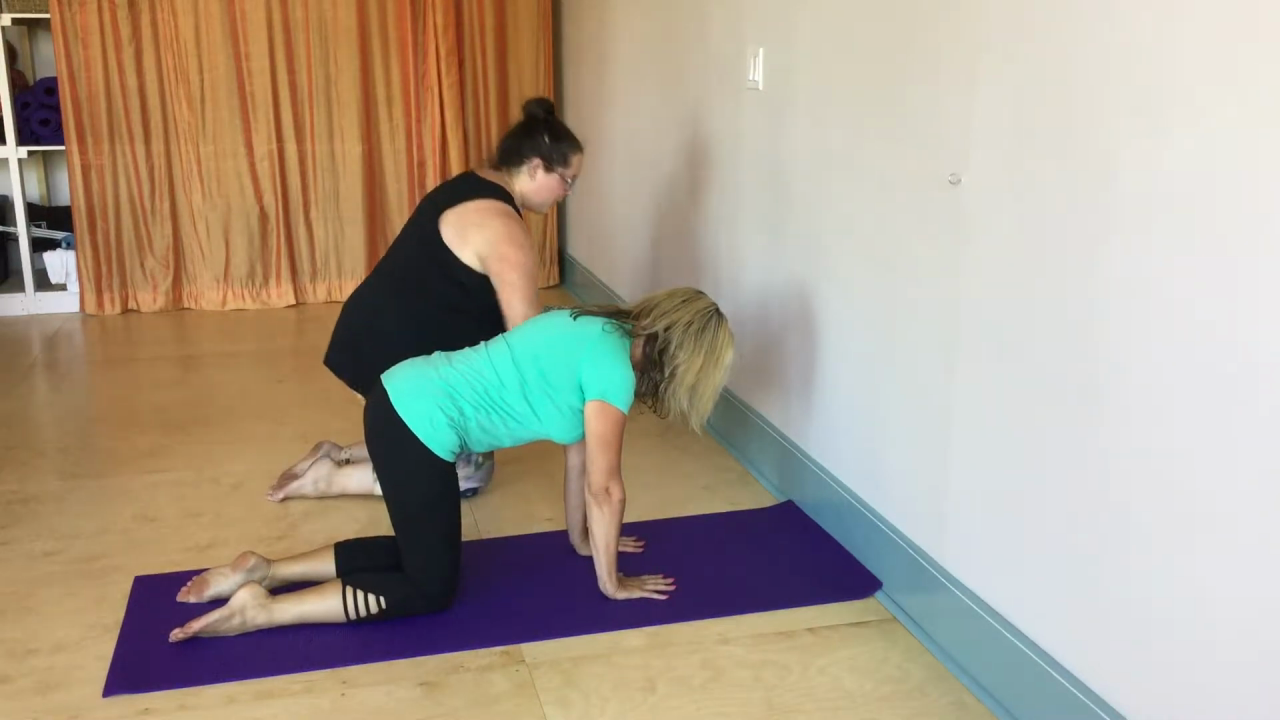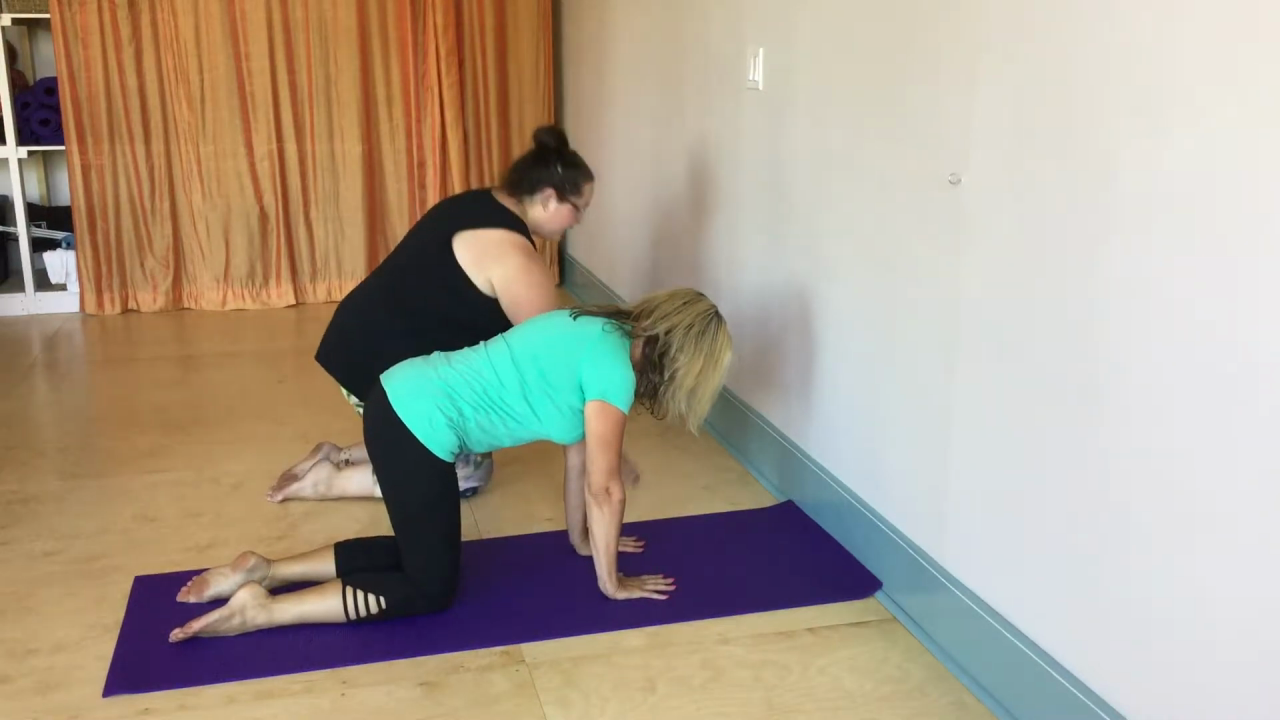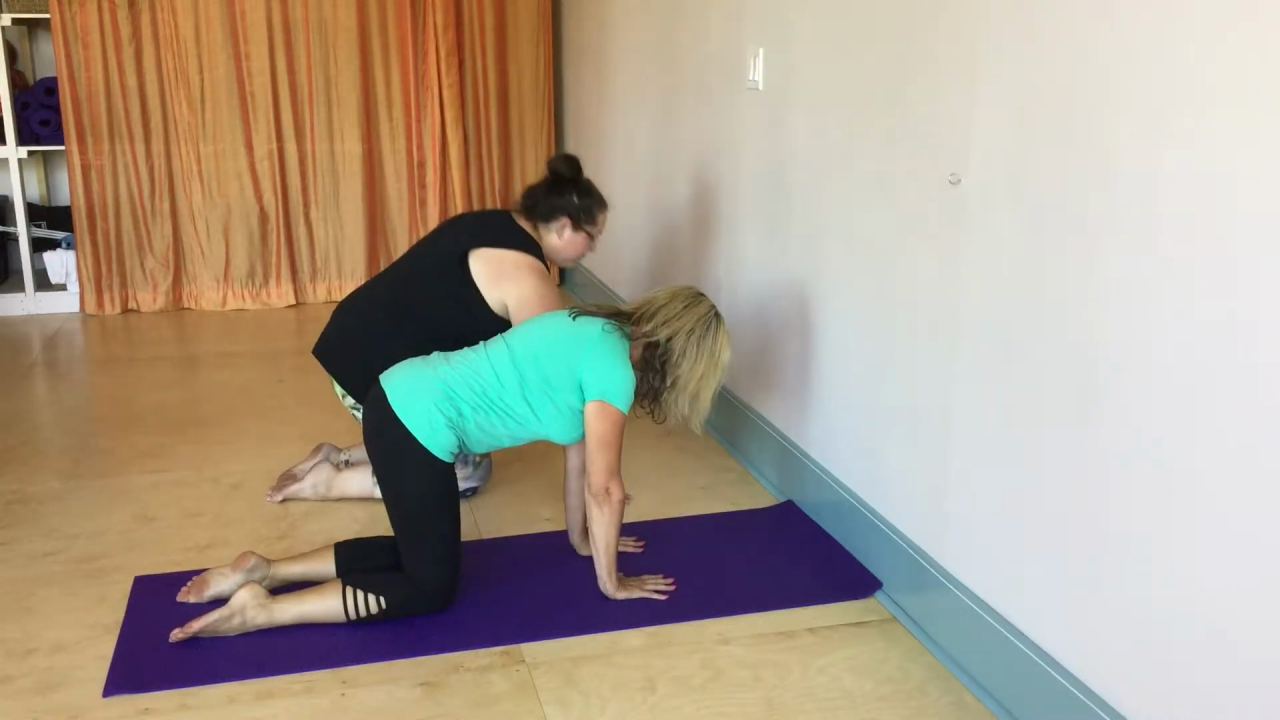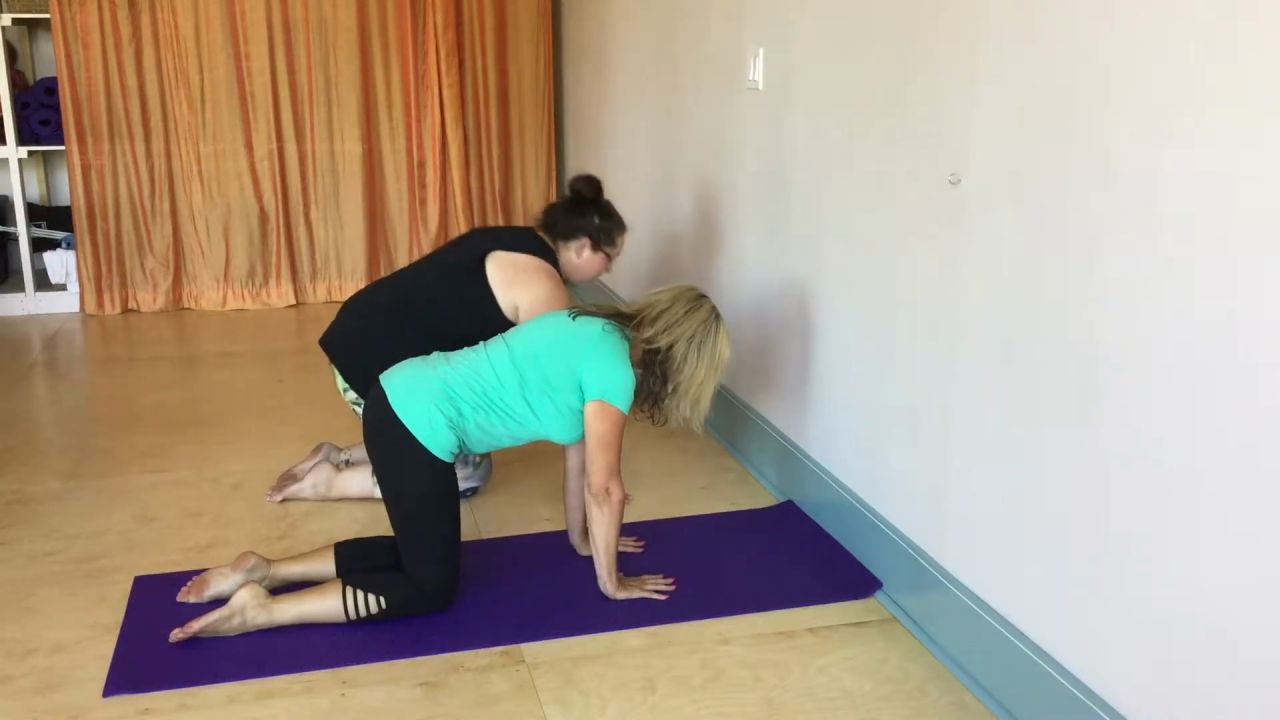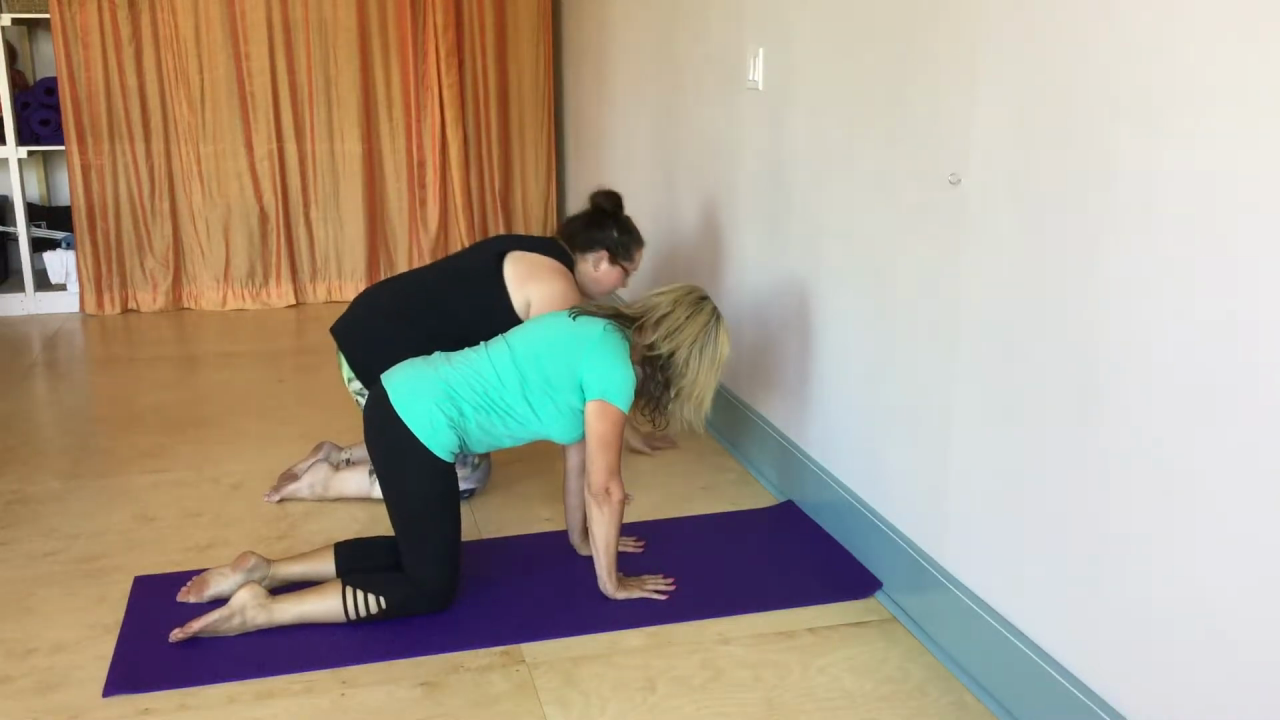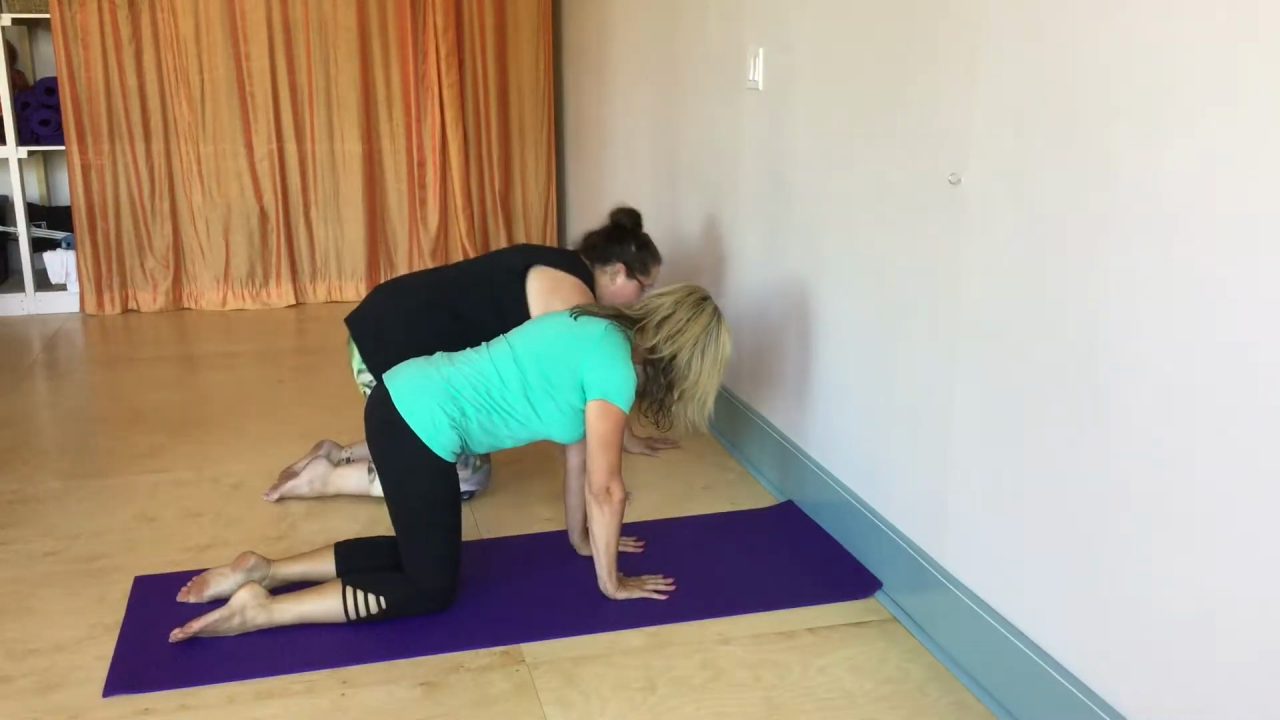
dt=0.2s
person 1, frame 1
left shoulder: (602, 334)
right shoulder: (614, 367)
left elbow: (579, 452)
right elbow: (604, 487)
left wrist: (582, 538)
right wrist: (611, 581)
left hip: (402, 400)
right hip: (418, 423)
left knee: (422, 552)
right knee: (431, 588)
left ankle: (262, 570)
right ankle: (260, 609)
person 1, frame 2
left shoulder: (600, 332)
right shoulder: (613, 367)
left elbow: (578, 453)
right elbow: (605, 487)
left wrist: (582, 538)
right wrist: (612, 581)
left hip: (401, 399)
right hip: (417, 423)
left knee: (421, 552)
right knee: (432, 588)
left ankle: (263, 570)
right ankle: (260, 608)
person 1, frame 3
left shoulder: (599, 334)
right shoulder: (614, 367)
left elbow: (577, 452)
right elbow: (603, 487)
left wrist: (582, 538)
right wrist: (612, 581)
left hip: (401, 399)
right hip: (416, 425)
left knee: (421, 552)
right knee: (432, 588)
left ankle: (262, 570)
right ankle: (260, 609)
person 1, frame 4
left shoulder: (599, 334)
right shoulder: (614, 367)
left elbow: (577, 453)
right elbow: (604, 487)
left wrist: (582, 538)
right wrist: (611, 582)
left hip: (401, 399)
right hip: (416, 424)
left knee: (420, 552)
right knee: (432, 588)
left ankle: (262, 570)
right ankle: (260, 610)
person 1, frame 5
left shoulder: (600, 334)
right shoulder: (614, 367)
left elbow: (578, 452)
right elbow: (604, 487)
left wrist: (582, 538)
right wrist: (611, 581)
left hip: (402, 400)
right hip: (418, 424)
left knee: (420, 552)
right knee: (432, 588)
left ankle: (262, 570)
right ankle: (259, 610)
person 1, frame 6
left shoulder: (600, 333)
right shoulder: (615, 367)
left elbow: (579, 452)
right elbow: (605, 487)
left wrist: (582, 537)
right wrist: (611, 582)
left hip: (404, 400)
right hip: (420, 424)
left knee: (422, 552)
right knee: (432, 588)
left ankle: (262, 570)
right ankle: (260, 610)
person 2, frame 1
left shoulder: (474, 186)
right shoulder: (501, 225)
left hip: (384, 343)
right hip: (398, 358)
right knee: (468, 473)
left ankle: (337, 457)
person 2, frame 2
left shoulder: (480, 204)
right shoulder: (513, 255)
left hip: (371, 345)
right hip: (384, 366)
right knee: (467, 472)
left ankle: (336, 458)
right ankle: (330, 479)
person 2, frame 3
left shoulder: (495, 225)
right shoulder: (526, 277)
left hip: (364, 345)
right hip: (378, 369)
right knee: (468, 472)
left ankle: (337, 458)
right ankle: (330, 482)
person 2, frame 4
left shoulder: (518, 244)
right shoulder: (540, 283)
left hip: (370, 342)
right hip: (380, 365)
right knee: (467, 472)
left ankle: (337, 457)
right ankle: (329, 482)
person 2, frame 5
left shoulder: (539, 259)
right shoulder: (556, 284)
left wrist: (629, 432)
left hip: (381, 339)
right hip: (386, 357)
left knee: (458, 447)
right knee: (464, 474)
left ankle: (337, 456)
right ankle: (329, 480)
person 2, frame 6
left shoulder: (558, 270)
right shoulder: (573, 296)
left wrist: (625, 436)
left hip: (391, 334)
right hip: (398, 351)
right knee: (465, 473)
left ankle: (338, 454)
right ankle: (327, 477)
